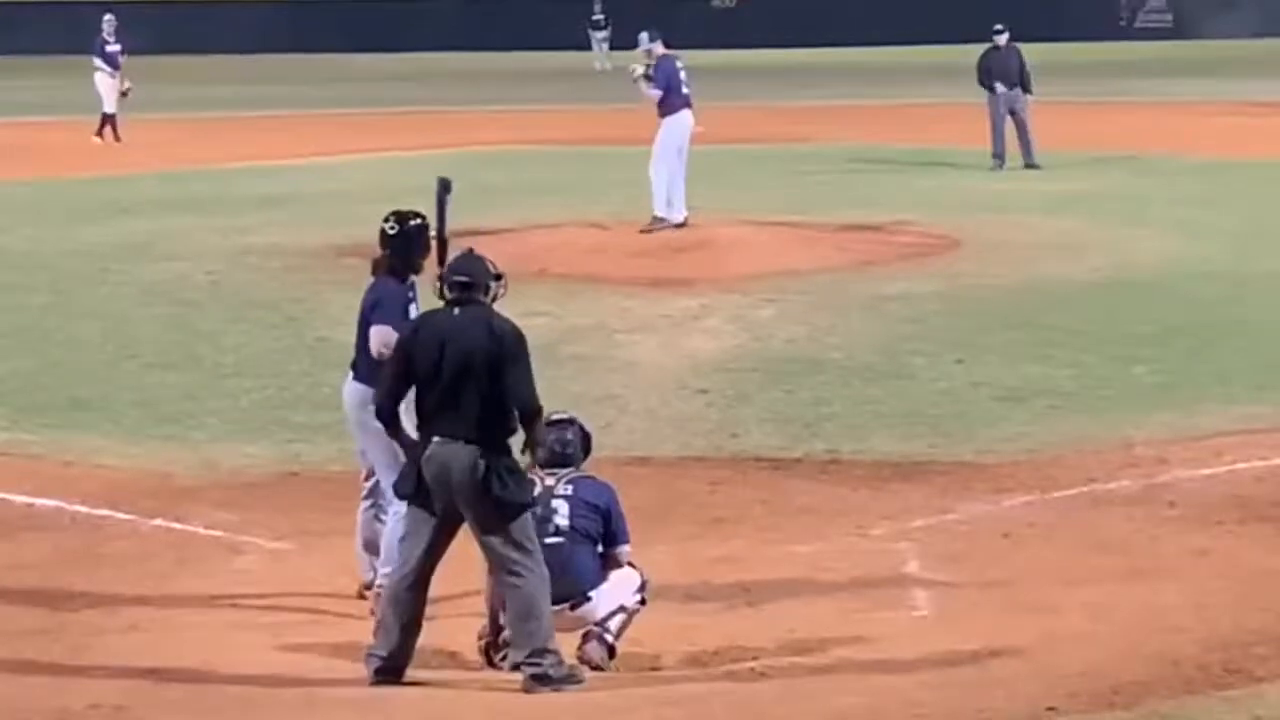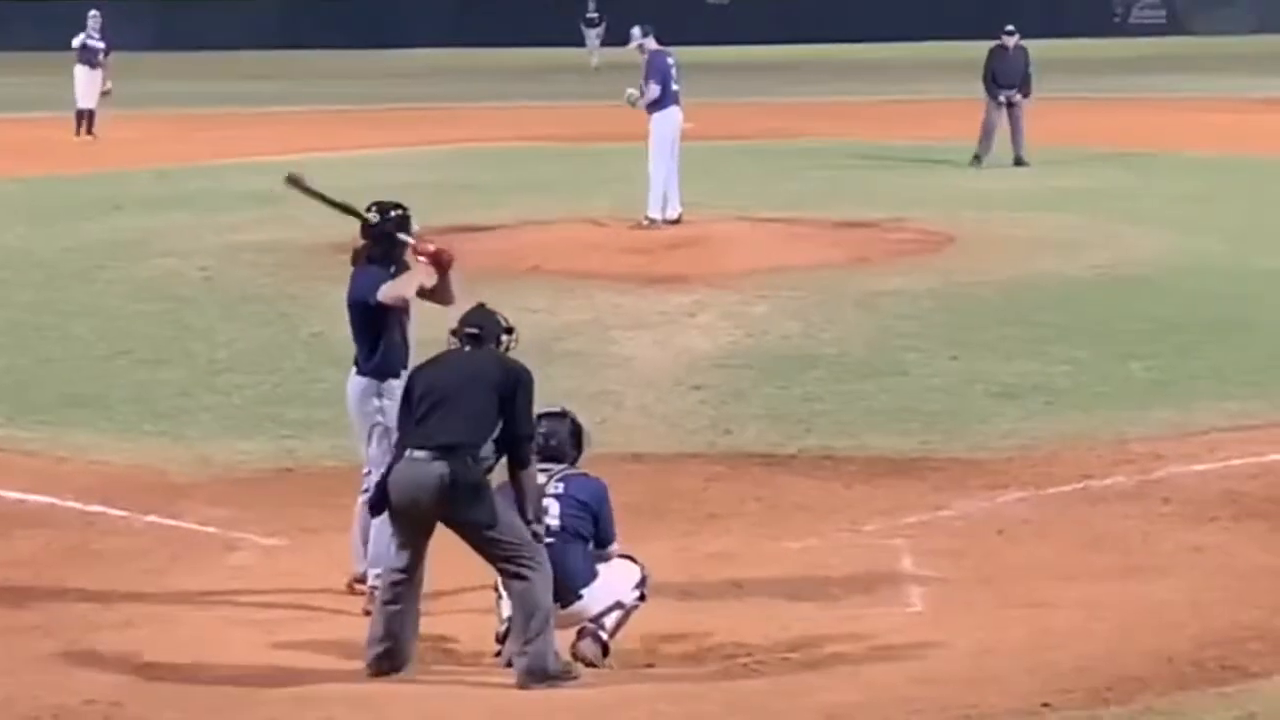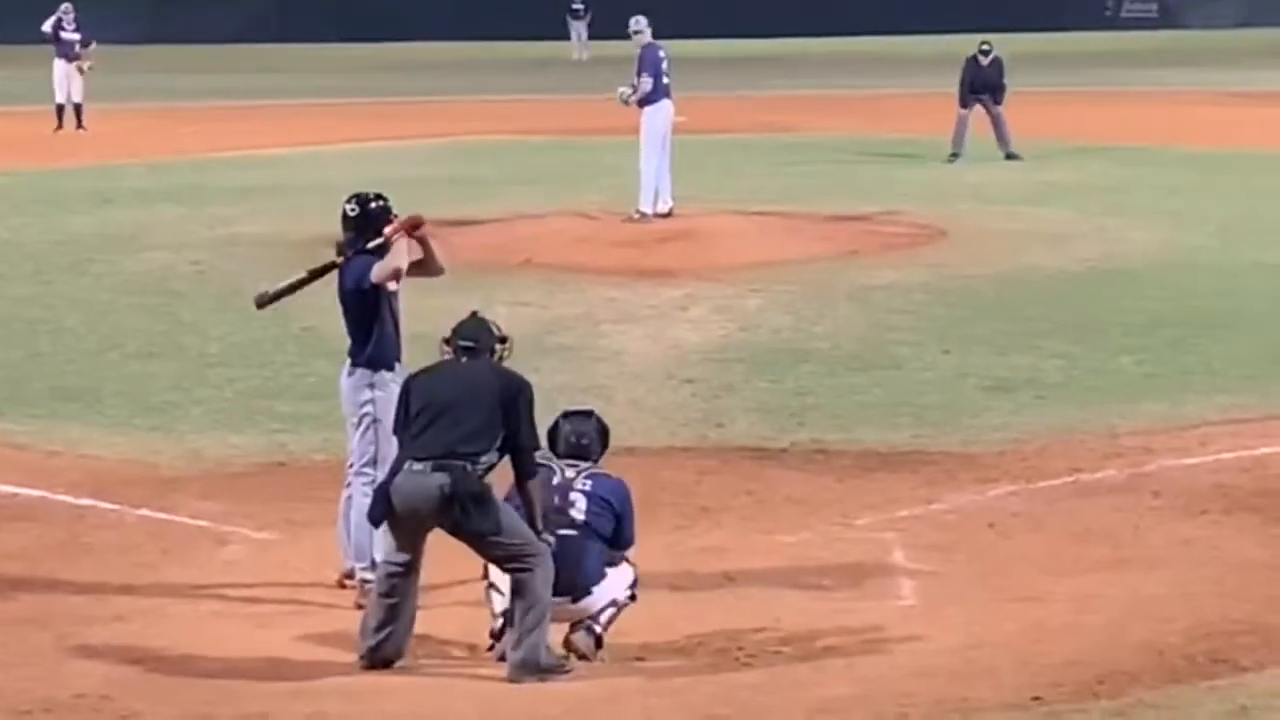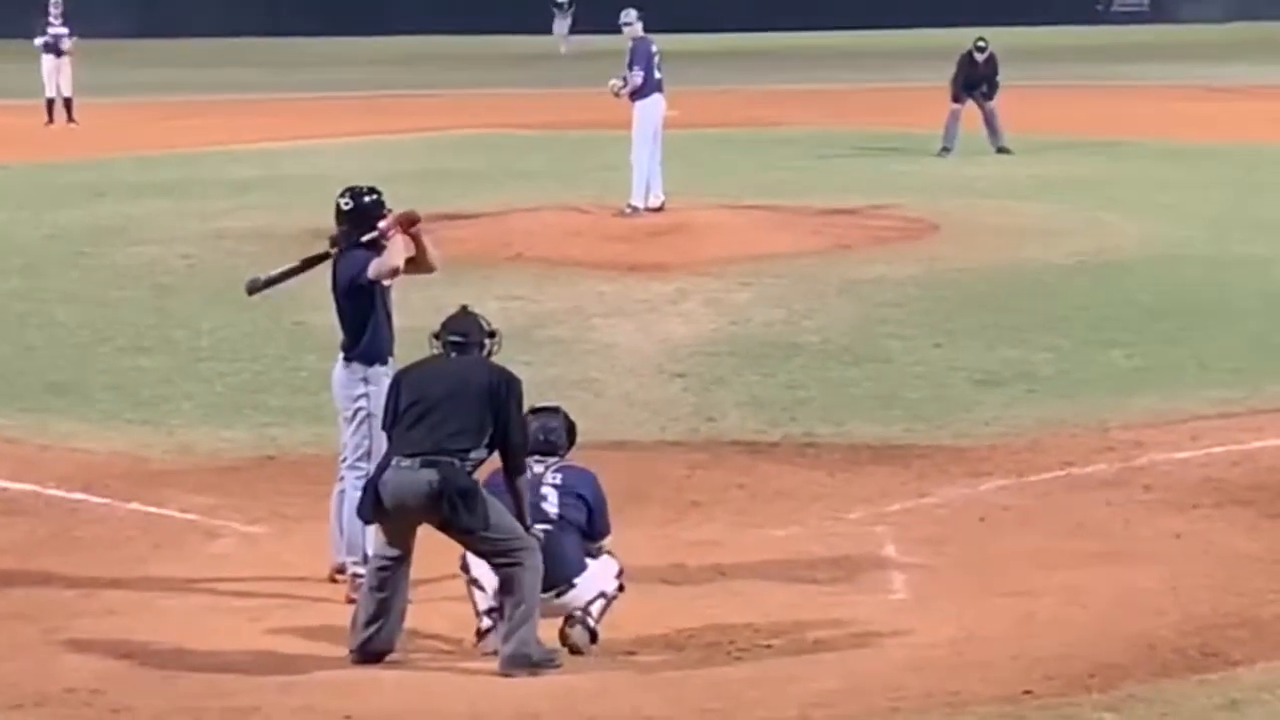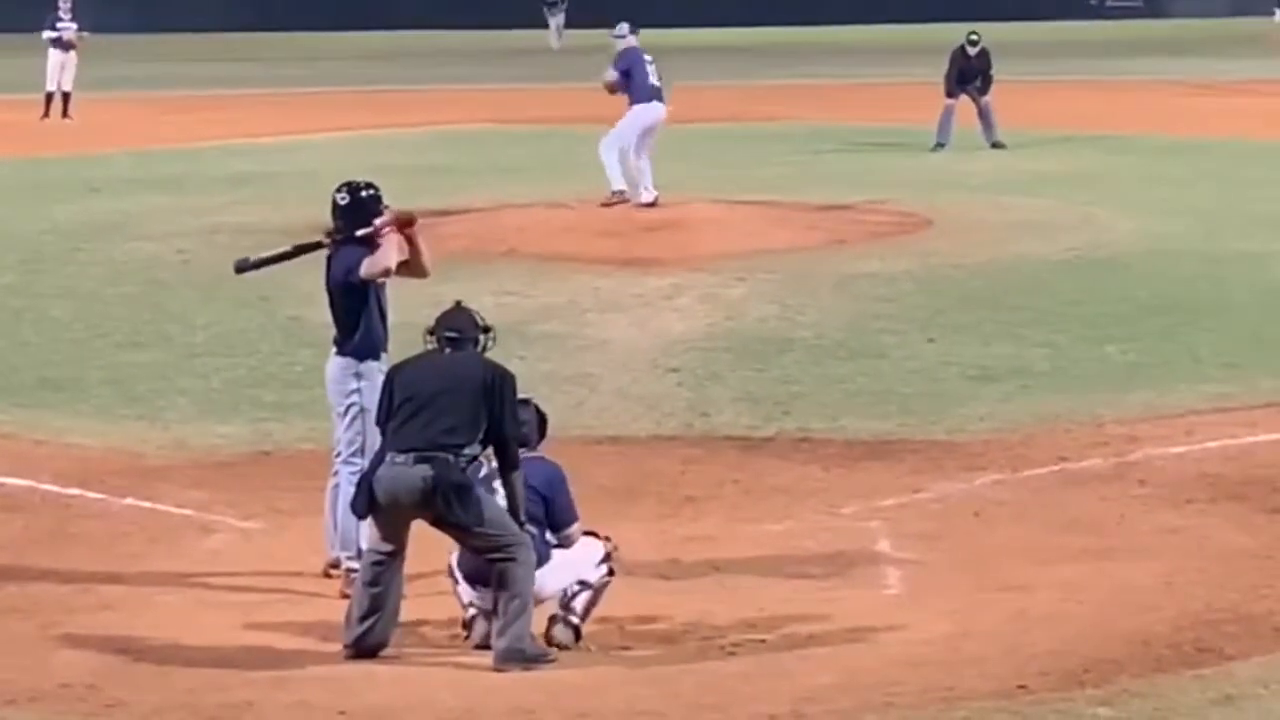
dt=0.7s
person 1, frame 1
left shoulder: (401, 285)
right shoulder: (391, 291)
right elbow: (382, 347)
left hip: (371, 393)
right hip: (376, 396)
left knee: (378, 488)
left ankle: (373, 577)
right ankle: (387, 590)
person 1, frame 2
left shoulder: (393, 270)
right shoulder: (368, 277)
left elbow: (443, 298)
right elbow: (401, 295)
left wrist: (440, 269)
right wrist: (422, 266)
left hip: (383, 384)
right hip: (378, 389)
left knee: (378, 480)
left ankle: (364, 570)
right ankle: (380, 587)
person 1, frame 3
left shoulder: (376, 261)
right shoulder: (358, 266)
left elbow: (434, 268)
right elbow: (394, 268)
left wrist: (418, 237)
right wrist: (400, 240)
left hip: (377, 375)
right hip: (371, 379)
left knee: (361, 472)
right knee: (375, 477)
left ankle: (354, 564)
right ankle: (370, 580)
person 1, frame 4
left shoulder: (369, 256)
right shoulder: (353, 260)
left elbow: (428, 266)
right elbow: (393, 266)
left wrist: (413, 234)
right wrist: (397, 237)
left hip: (366, 370)
right hip: (363, 374)
left knee: (353, 468)
right knee: (366, 472)
left ankle: (344, 558)
right ankle: (360, 574)
person 1, frame 5
left shoulder: (362, 252)
right shoulder: (348, 256)
left elbow: (421, 270)
right elbow: (384, 267)
left wrist: (408, 235)
right wrist: (390, 238)
left hip: (357, 366)
right hip: (358, 369)
left knee: (347, 463)
right knee: (364, 468)
left ankle: (338, 554)
right ankle: (354, 570)
person 2, frame 1
left shoulder: (418, 331)
right shoulder: (501, 332)
left elbow: (386, 406)
right elbow: (525, 406)
left wrist: (414, 451)
right wrist: (534, 445)
left hip: (433, 459)
right hip: (484, 462)
left knee: (410, 564)
right knee: (521, 565)
left ankle: (384, 661)
right ankle: (541, 666)
person 2, frame 2
left shoulder: (426, 369)
right shoulder: (512, 372)
right elbow: (519, 453)
right wrist: (530, 516)
left hip: (404, 474)
right hip: (455, 475)
left knee: (404, 561)
right knee: (527, 561)
left ankle: (384, 655)
right ankle: (537, 664)
person 2, frame 3
left shoulder: (419, 379)
right shoulder: (511, 383)
right elbow: (524, 464)
left wrist: (417, 497)
right wrist: (537, 527)
left hip: (405, 483)
right hip: (456, 485)
left knee: (400, 557)
right knee: (534, 558)
left ankle: (378, 650)
right ankle: (530, 659)
person 2, frame 4
left shoulder: (408, 375)
right shoulder: (500, 379)
right elbow: (513, 460)
left wrist: (405, 500)
right wrist: (526, 522)
left hip: (394, 478)
right hip: (445, 481)
left knee: (390, 552)
right knee: (522, 553)
left ankle: (369, 644)
right ankle: (521, 652)
person 2, frame 5
left shoulder: (401, 371)
right shoulder: (494, 375)
right elbow: (507, 454)
right wrist: (519, 517)
left hip: (388, 475)
right hip: (439, 477)
left knee: (384, 548)
right knee: (516, 549)
left ankle: (363, 639)
right ankle: (514, 647)
person 3, frame 1
right shoulder: (600, 490)
right elbow: (621, 557)
left wrist: (493, 625)
right hip: (582, 605)
right knee: (632, 579)
right ankle: (600, 640)
person 3, frame 2
left shoulder: (507, 490)
right shoulder: (590, 486)
right elbow: (608, 553)
right hip: (577, 600)
right knee: (633, 573)
left ankle: (513, 633)
right ankle: (594, 637)
person 3, frame 3
right shoulder: (615, 487)
right elbow: (620, 555)
right hip: (581, 599)
left knee: (497, 564)
right knee: (626, 575)
left ankle: (507, 629)
right ankle: (588, 630)
person 3, frame 4
left shoulder: (500, 477)
right shoulder: (584, 479)
right elbow: (598, 547)
right hip: (565, 592)
left knee: (473, 557)
right knee: (610, 568)
left ankle: (492, 627)
right ankle: (582, 623)
person 3, frame 5
left shoulder: (473, 470)
right shoulder: (545, 470)
right elbow: (570, 537)
left hip: (479, 586)
right hip: (532, 580)
left knee: (458, 563)
right knee: (601, 551)
left ankle: (479, 618)
right ankle: (567, 623)
person 4, frame 1
left shoulder: (661, 64)
right shoulder: (675, 60)
left elbow: (654, 95)
left wrist: (639, 80)
right wrist: (646, 75)
left hip: (673, 120)
right hip: (685, 117)
left knee: (658, 169)
right knee: (677, 171)
left ankle: (660, 216)
right ankle: (678, 216)
person 4, frame 2
left shoulder: (653, 59)
right shoulder: (668, 56)
left elbow: (654, 92)
left wrist: (639, 102)
right wrist: (640, 93)
left hip: (662, 115)
right hip: (674, 112)
left knee: (657, 167)
right knee: (670, 166)
left ankle: (654, 216)
right ankle: (673, 212)
person 4, frame 3
left shoulder: (647, 53)
right shoulder: (659, 50)
left elbow: (647, 85)
left wrist: (632, 98)
right wrist: (633, 89)
left hip: (653, 109)
right hip: (664, 105)
left knee: (648, 160)
right knee: (661, 159)
left ankle: (645, 209)
right ankle: (664, 205)
person 4, frame 4
left shoulder: (638, 46)
right shoulder: (650, 44)
left elbow: (638, 79)
left wrist: (623, 91)
right wrist: (623, 81)
left hip: (645, 103)
right hip: (656, 100)
left knee: (640, 155)
right knee: (653, 154)
left ankle: (637, 204)
right ankle: (656, 199)
person 4, frame 5
left shoulder: (627, 54)
right shoulder: (647, 58)
left elbow: (610, 78)
left wrist: (611, 83)
right wrist: (622, 86)
left hip: (643, 109)
right hip: (659, 110)
left knee: (607, 147)
right knee: (638, 154)
left ankle: (619, 190)
right ankle: (648, 195)
